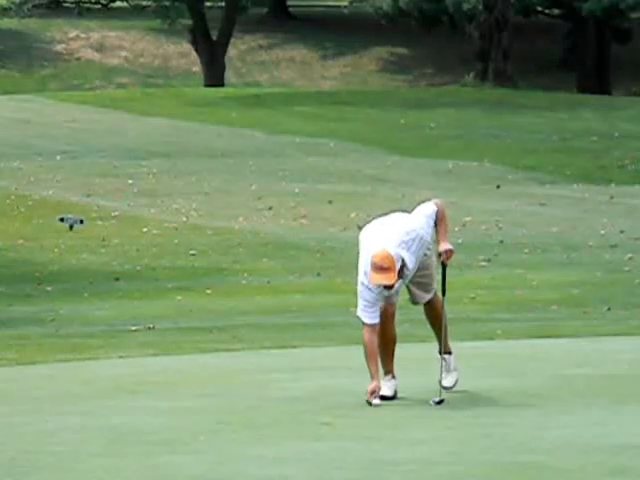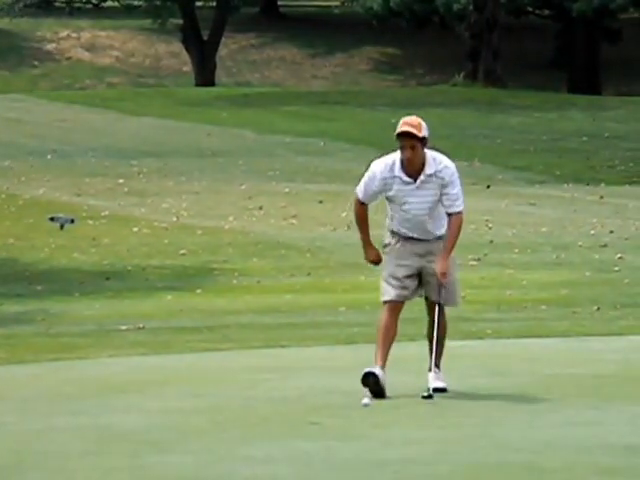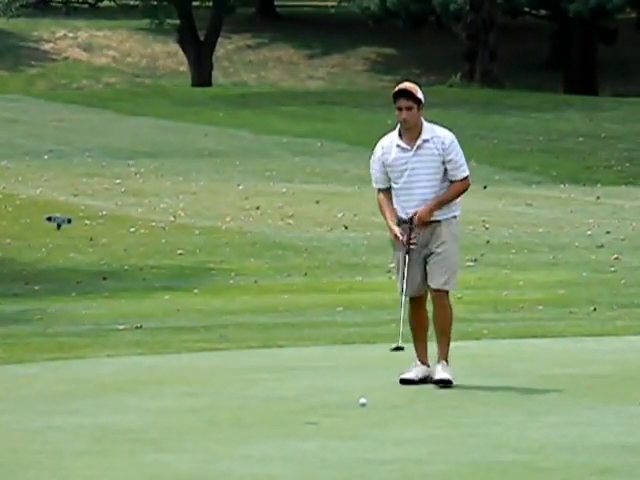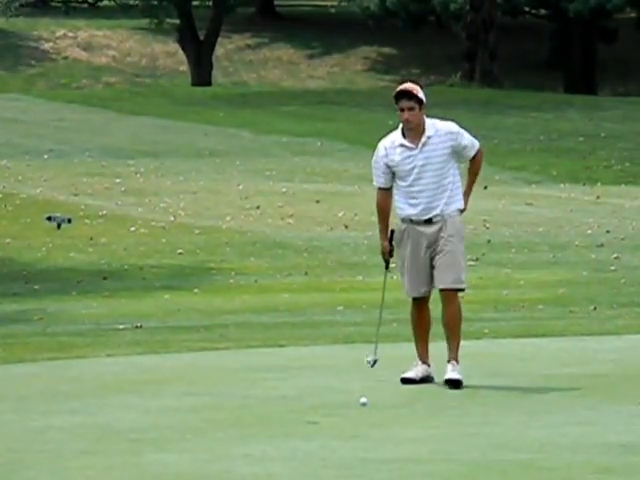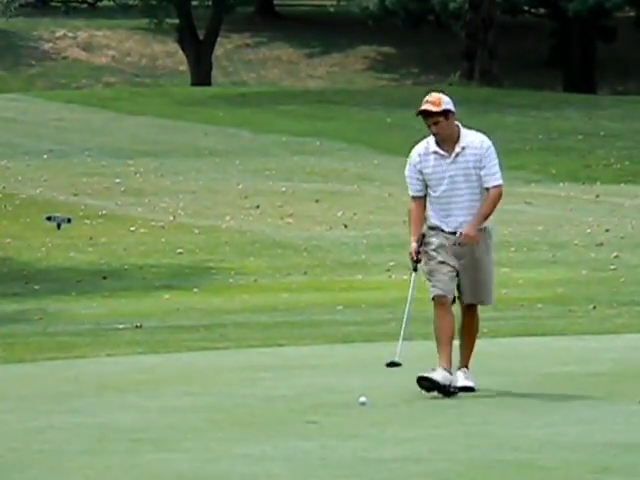
dt=1s
person 1, frame 1
left shoulder: (414, 234)
right shoulder: (369, 279)
left elbow: (437, 205)
right elbow: (370, 330)
left wrist: (443, 241)
right wrist: (374, 379)
left hip: (416, 247)
left knee: (430, 299)
right knee: (386, 312)
left ankle: (446, 353)
right ankle: (388, 377)
person 1, frame 2
left shoulder: (444, 169)
right shoulder: (382, 170)
left elbow: (456, 215)
right elbow: (361, 202)
left wrist: (444, 259)
right wrist: (367, 245)
left hip: (436, 242)
right hip: (401, 243)
left knee: (436, 307)
right knee: (392, 304)
left ankle: (435, 369)
right ankle: (378, 369)
person 1, frame 3
left shoulder: (444, 139)
right shoulder: (384, 148)
left elbow: (462, 181)
right elbow: (383, 192)
left wrist: (432, 206)
right wrist: (393, 226)
left hip: (441, 225)
right hip: (407, 230)
left knee: (440, 292)
right knee: (415, 297)
left ankle: (443, 363)
right ankle: (422, 364)
person 1, frame 4
left shoulder: (449, 132)
right shoulder: (386, 148)
left elbow: (476, 153)
right elbow: (384, 193)
left wrist: (466, 193)
right wrist: (383, 236)
left hip: (447, 222)
right hip: (411, 228)
left knee: (449, 291)
right knee: (418, 297)
left ankle: (453, 362)
right ankle: (423, 364)
person 1, frame 5
left shoulder: (481, 145)
right shoulder: (419, 155)
left elbow: (495, 190)
right elbow: (417, 200)
left wrist: (474, 225)
right wrist: (414, 239)
left hip: (474, 235)
right hip: (438, 237)
left knee: (470, 306)
right knee: (441, 300)
left ankle: (463, 368)
right ankle: (444, 371)
